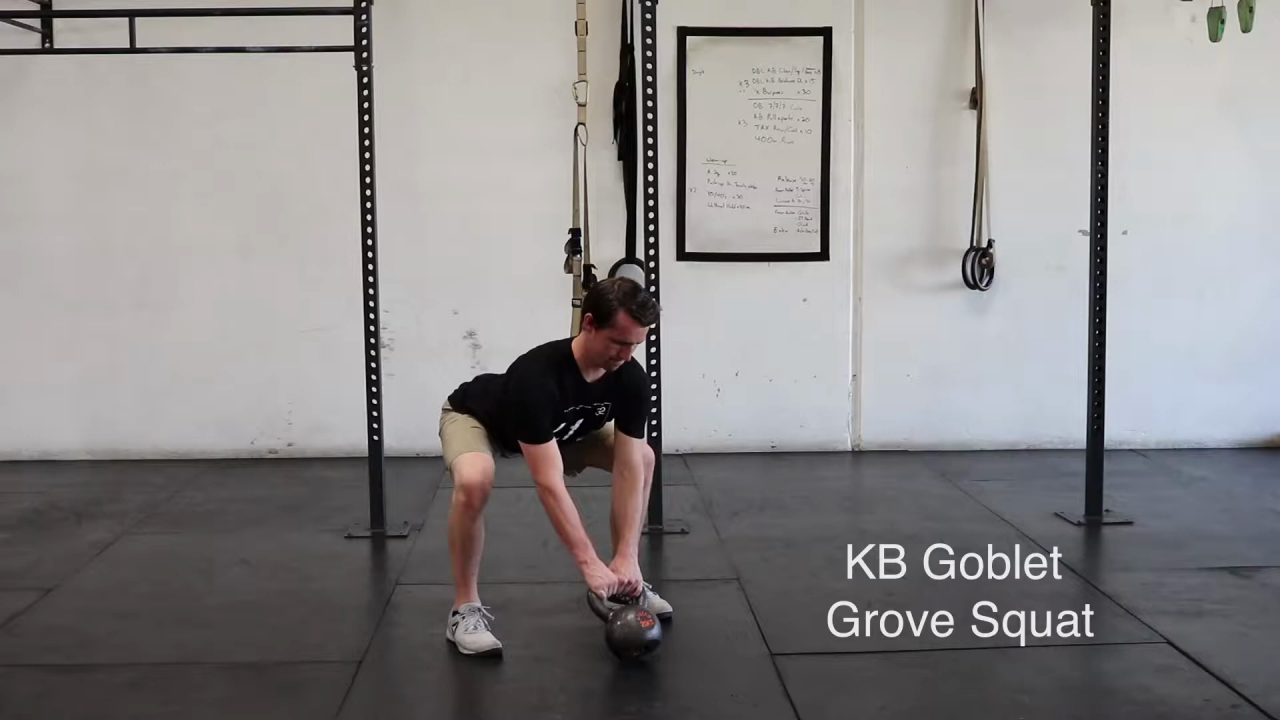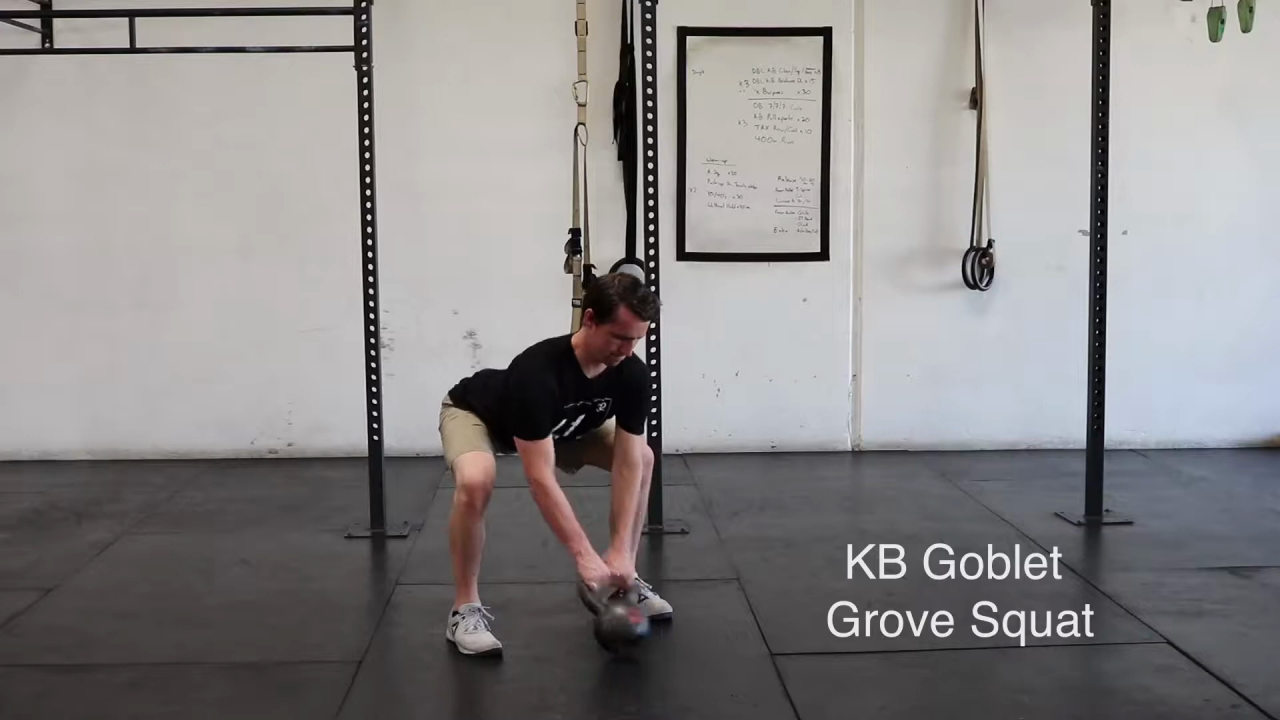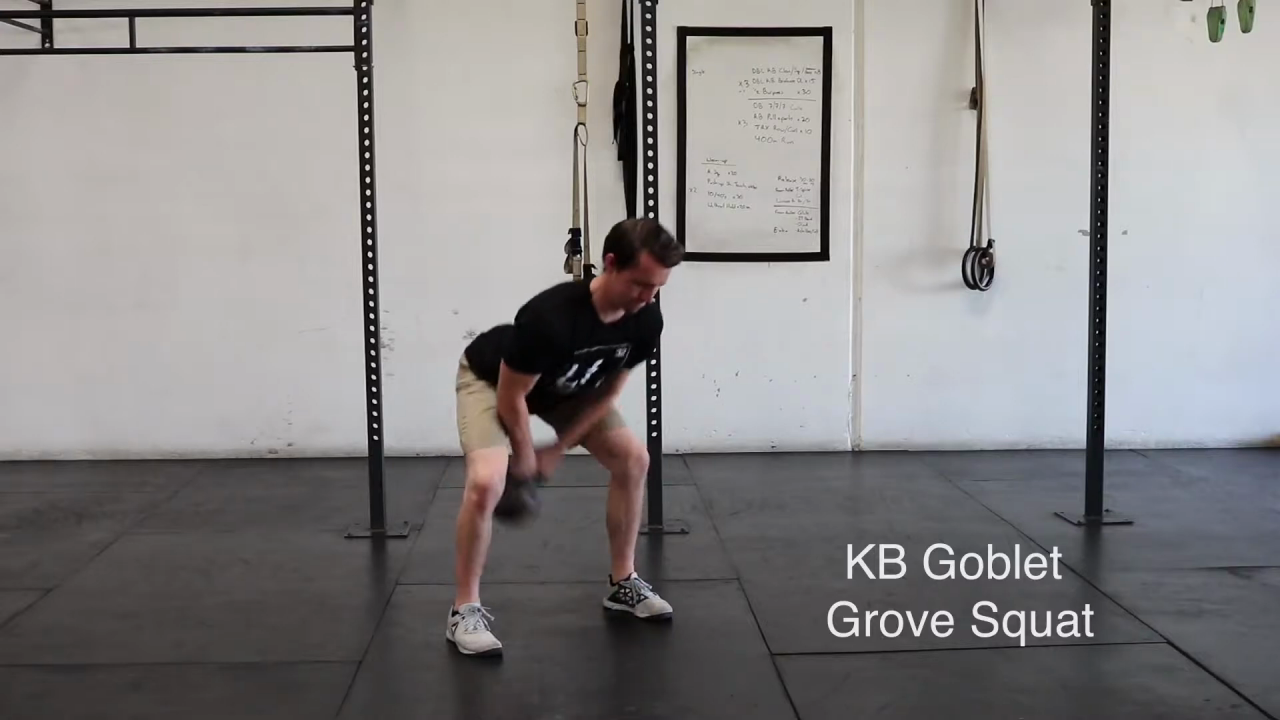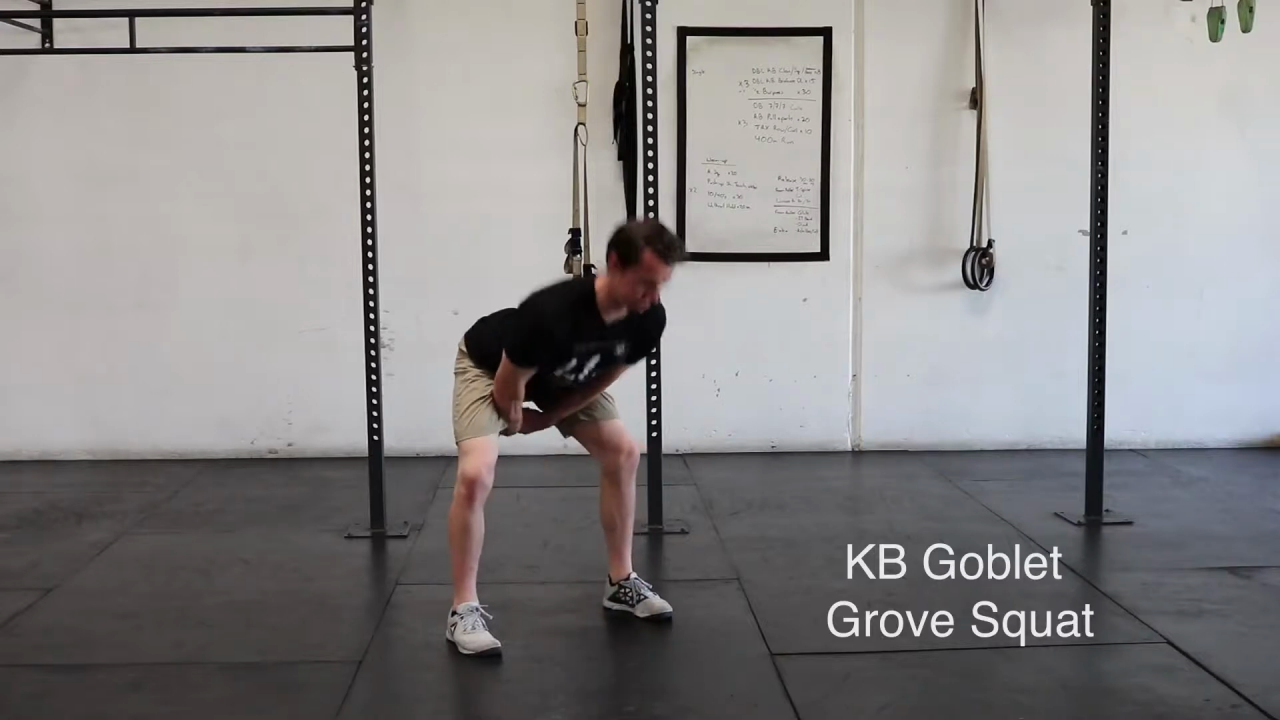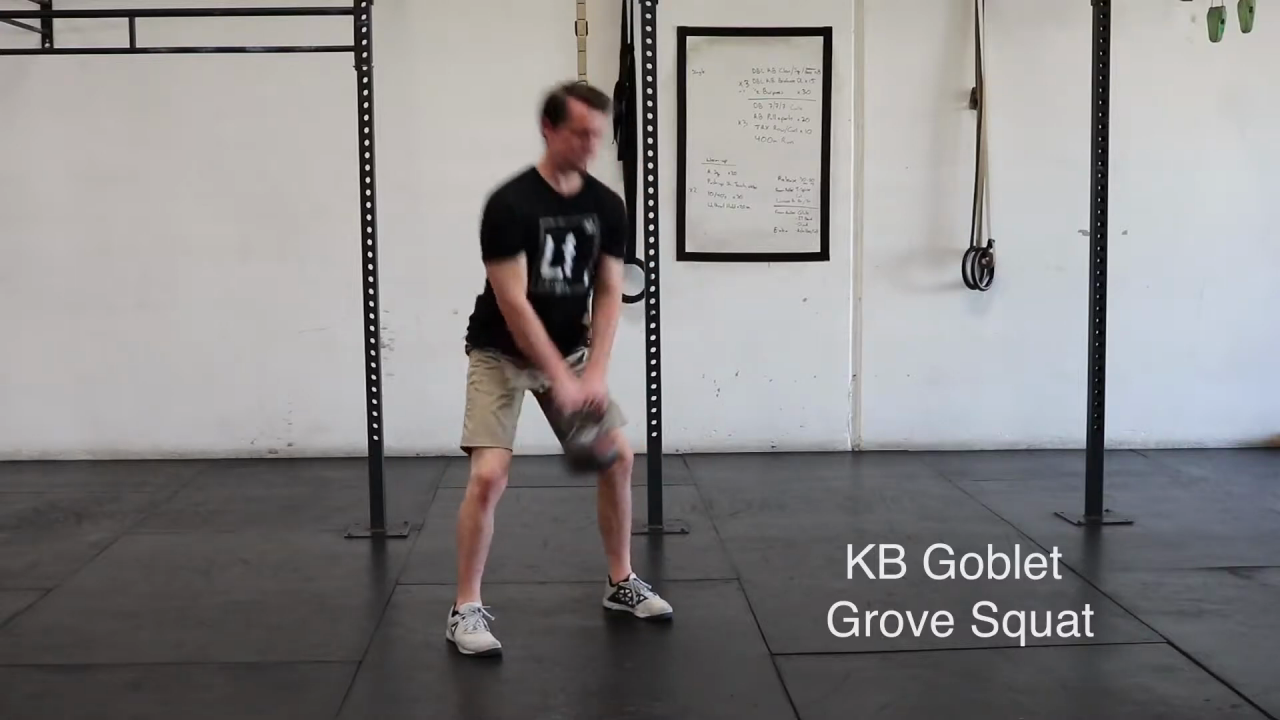
dt=0.3s
person 1, frame 1
left shoulder: (630, 379)
right shoulder: (536, 377)
left elbow: (629, 467)
right elbow: (549, 483)
left wrist: (626, 557)
right wrist: (590, 564)
right hip: (474, 417)
left knee: (644, 459)
right knee: (473, 482)
left ankle: (624, 581)
right ankle: (466, 608)
person 1, frame 2
left shoulder: (631, 376)
right shoulder: (536, 373)
left elbow: (627, 464)
right elbow: (541, 479)
left wrist: (619, 549)
right wrist: (584, 557)
right hip: (474, 412)
left knee: (643, 459)
right knee: (475, 483)
left ankle: (625, 581)
right ankle: (466, 610)
person 1, frame 3
left shoulder: (646, 322)
right shoulder: (549, 315)
left elbow: (609, 390)
right elbow: (510, 398)
left wrist: (558, 450)
right wrist: (524, 455)
left hip: (569, 385)
right hip: (489, 379)
left knee: (634, 459)
right knee: (487, 482)
left ankle: (623, 581)
right ankle: (466, 609)
person 1, frame 4
left shoulder: (648, 320)
right shoulder: (549, 314)
left elbow: (604, 378)
right elbow: (509, 385)
left wrist: (545, 416)
right wrist: (515, 418)
right hip: (487, 366)
left knee: (624, 454)
right knee: (476, 476)
left ankle: (622, 583)
right ankle: (464, 610)
person 1, frame 5
left shoulder: (607, 205)
right shoulder: (510, 203)
left elbow: (608, 291)
right elbow: (511, 300)
left wrist: (595, 371)
right wrist: (557, 377)
left hip: (569, 351)
right hip: (502, 355)
left knee: (619, 459)
right knee: (489, 476)
left ankle: (621, 583)
right ankle: (466, 607)
